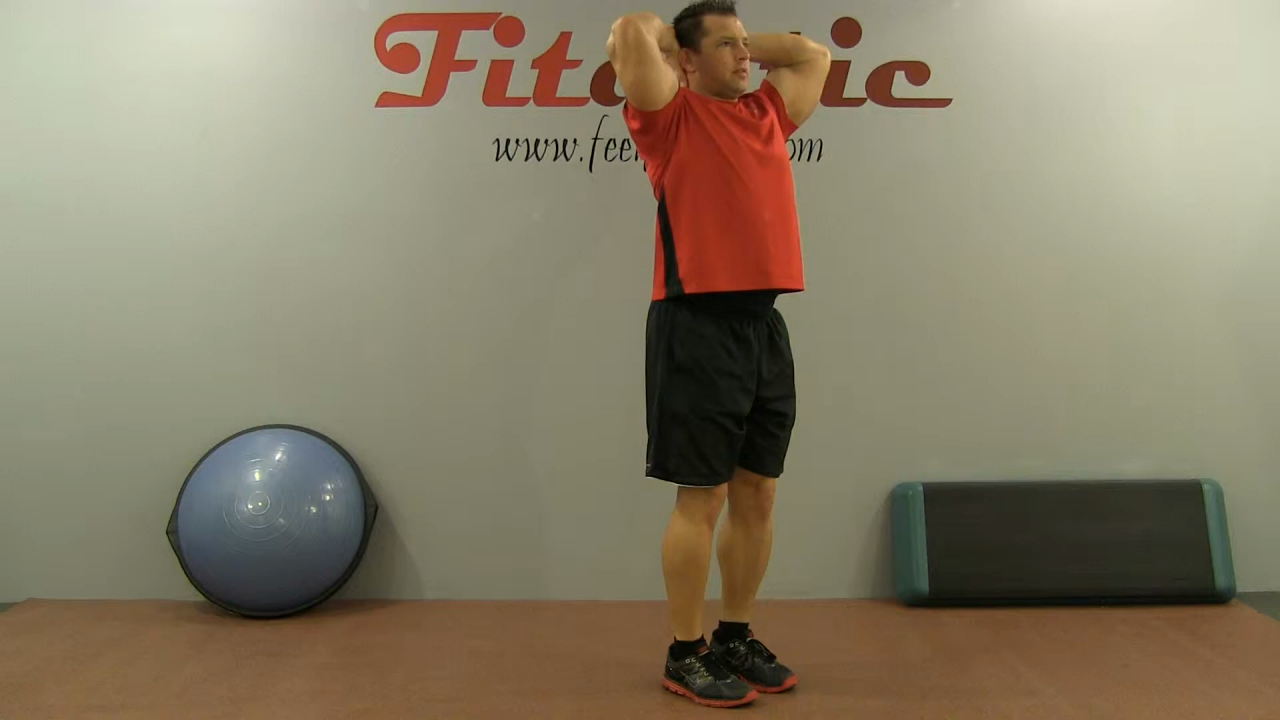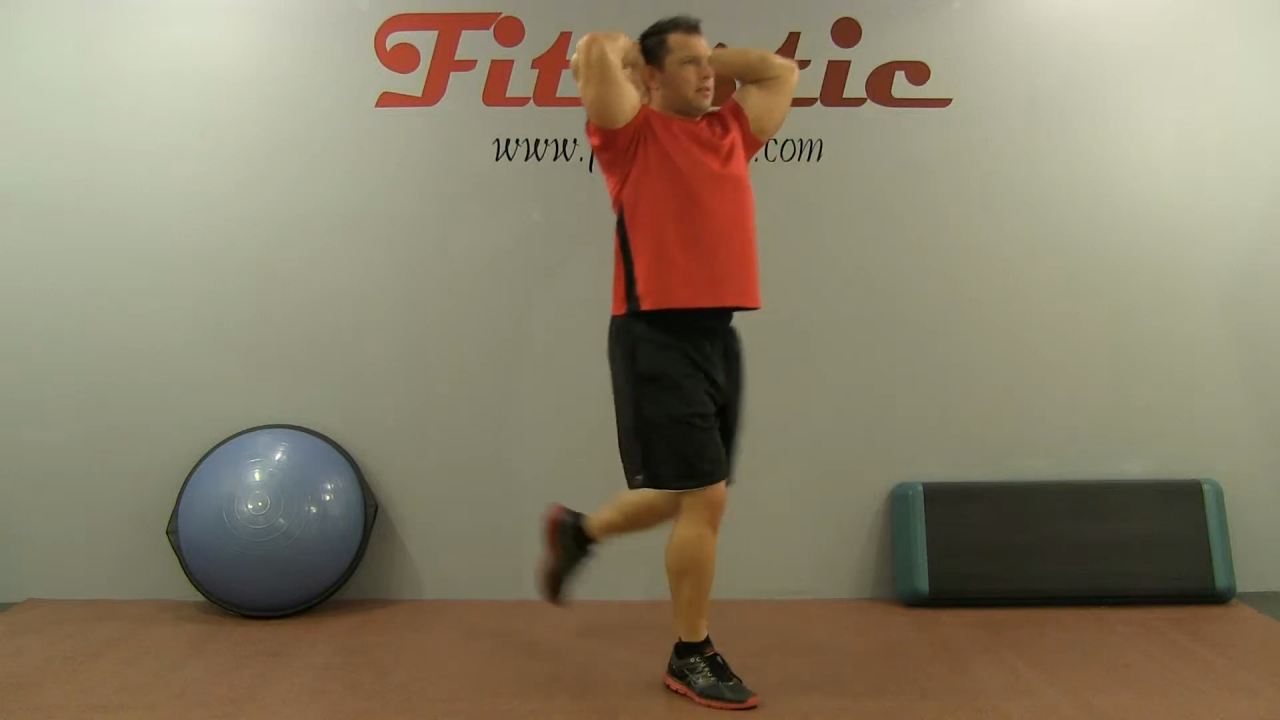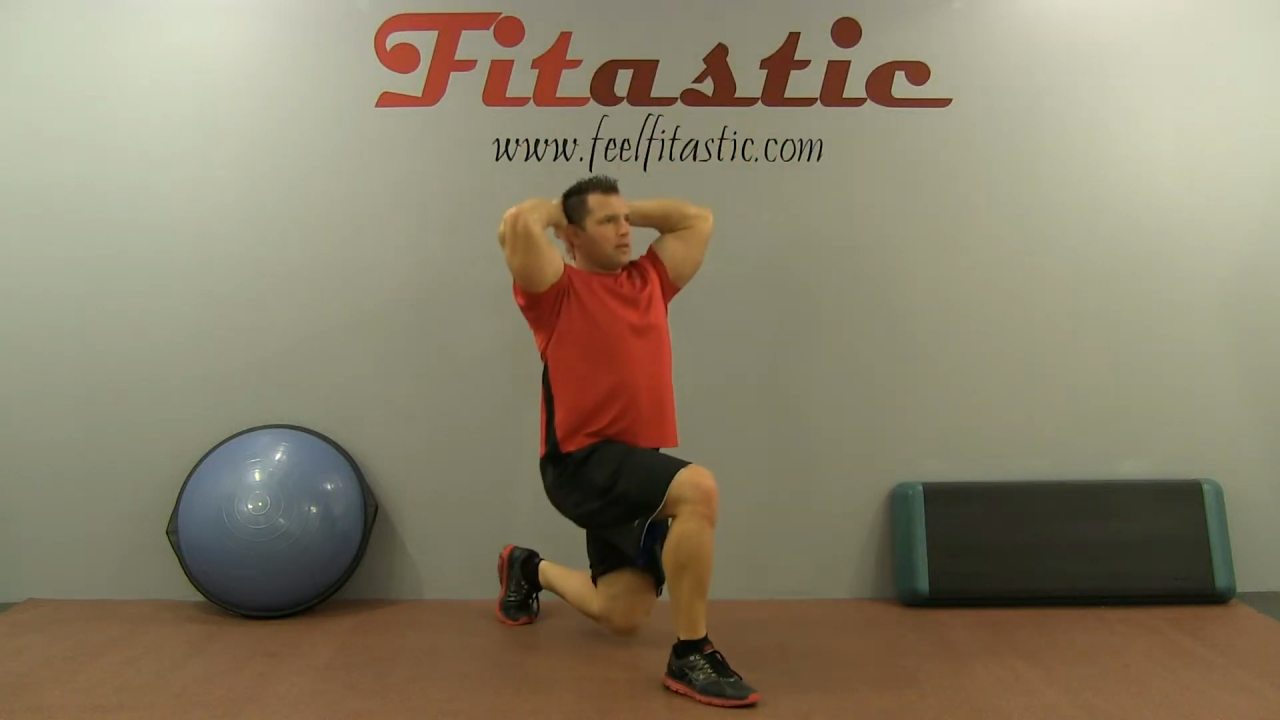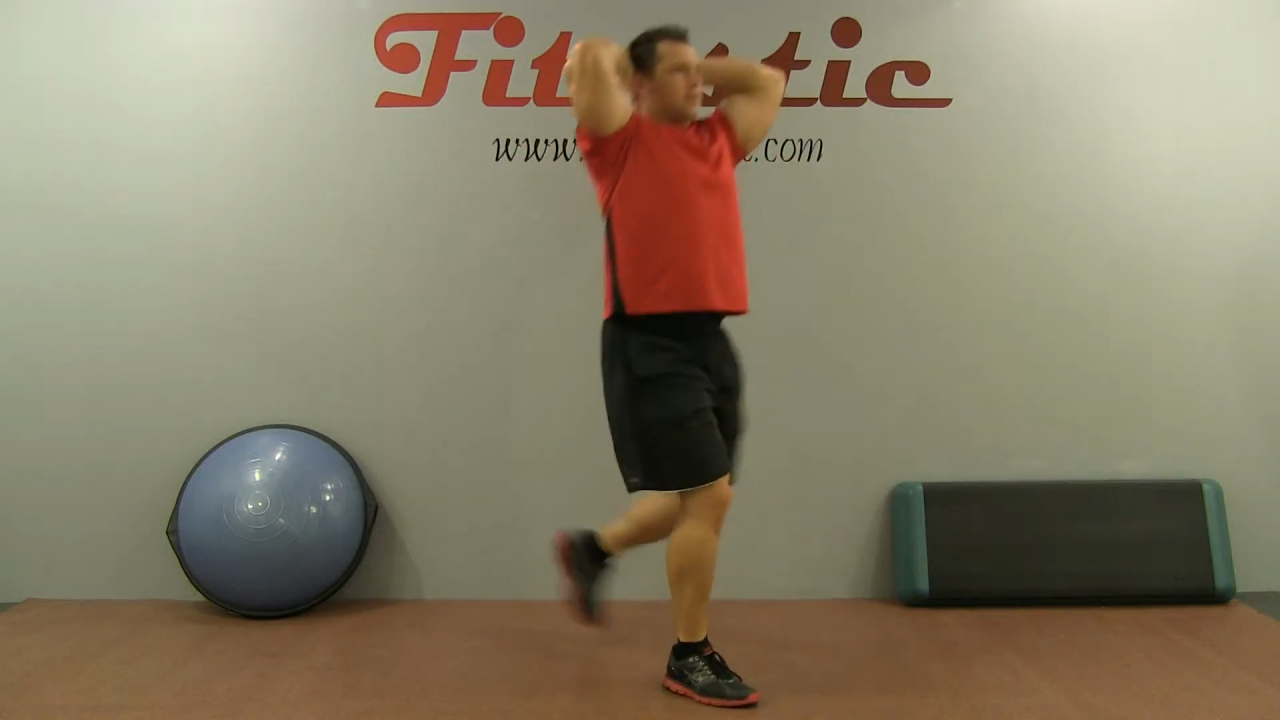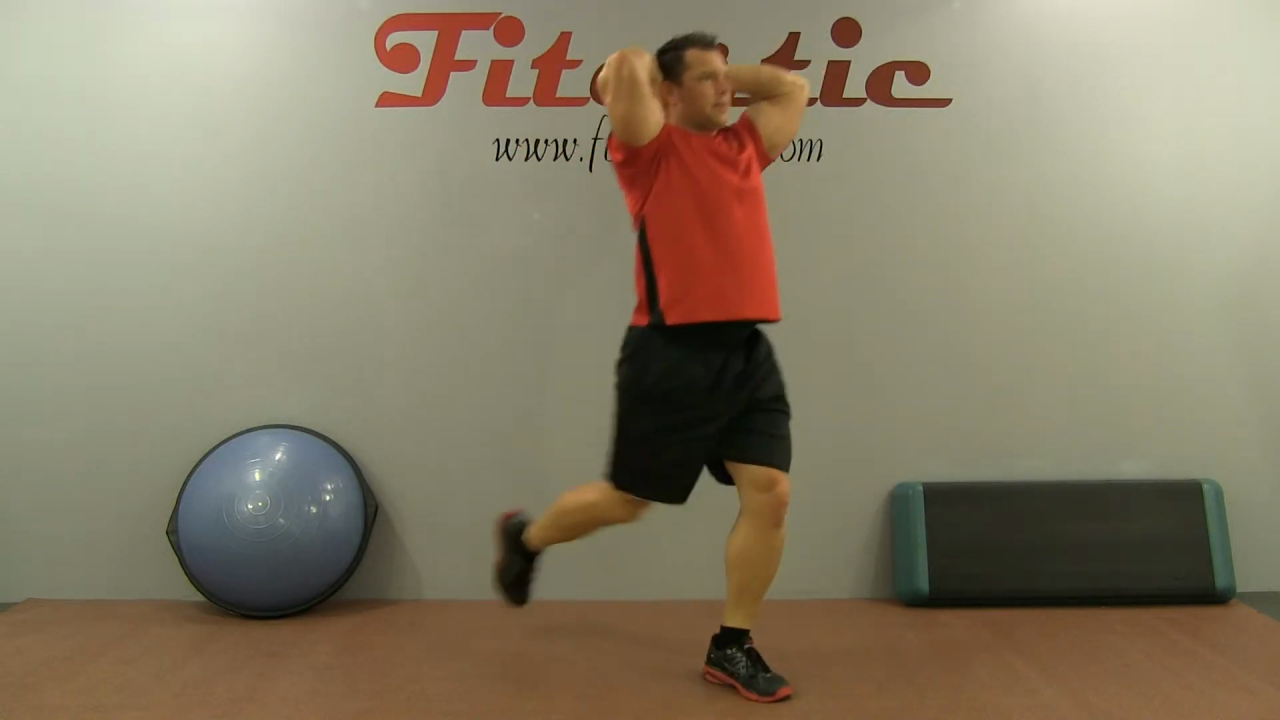
dt=1s
person 1, frame 1
left shoulder: (767, 113)
right shoulder: (670, 116)
left hip: (763, 323)
right hip: (697, 326)
left knee: (756, 495)
right knee: (701, 497)
left ankle: (735, 640)
right ankle: (685, 655)
person 1, frame 2
left shoulder: (729, 131)
right shoulder: (634, 135)
left elbow: (782, 72)
right elbow: (593, 54)
left wrist: (711, 59)
right wrist: (631, 50)
left hip: (715, 334)
right hip: (655, 337)
left knee: (679, 489)
right knee: (705, 497)
left ankle: (576, 530)
right ankle: (690, 658)
person 1, frame 3
left shoulder: (649, 280)
right shoulder: (557, 290)
left elbow: (698, 219)
right elbow: (517, 225)
left wrist: (625, 209)
right wrist: (557, 210)
left hip: (636, 460)
right hip: (582, 461)
left knee: (623, 616)
right knee: (697, 489)
left ankle: (529, 569)
right ankle: (690, 655)
person 1, frame 4
left shoulder: (717, 139)
right shoulder: (622, 140)
left elbow: (769, 82)
right elbow: (586, 61)
left wrist: (698, 67)
right wrist: (620, 57)
left hip: (710, 337)
right hip: (649, 343)
left knee: (702, 497)
right knee: (702, 500)
left ankle: (591, 549)
right ankle: (689, 656)
person 1, frame 5
left shoulder: (744, 147)
right shoulder: (652, 150)
left elbow: (793, 89)
right elbow: (622, 72)
left wrist: (726, 74)
right wrist: (650, 66)
left hip: (745, 349)
right hip: (671, 350)
left knee: (771, 496)
right knee: (625, 498)
left ankle: (733, 648)
right ankle: (524, 539)
